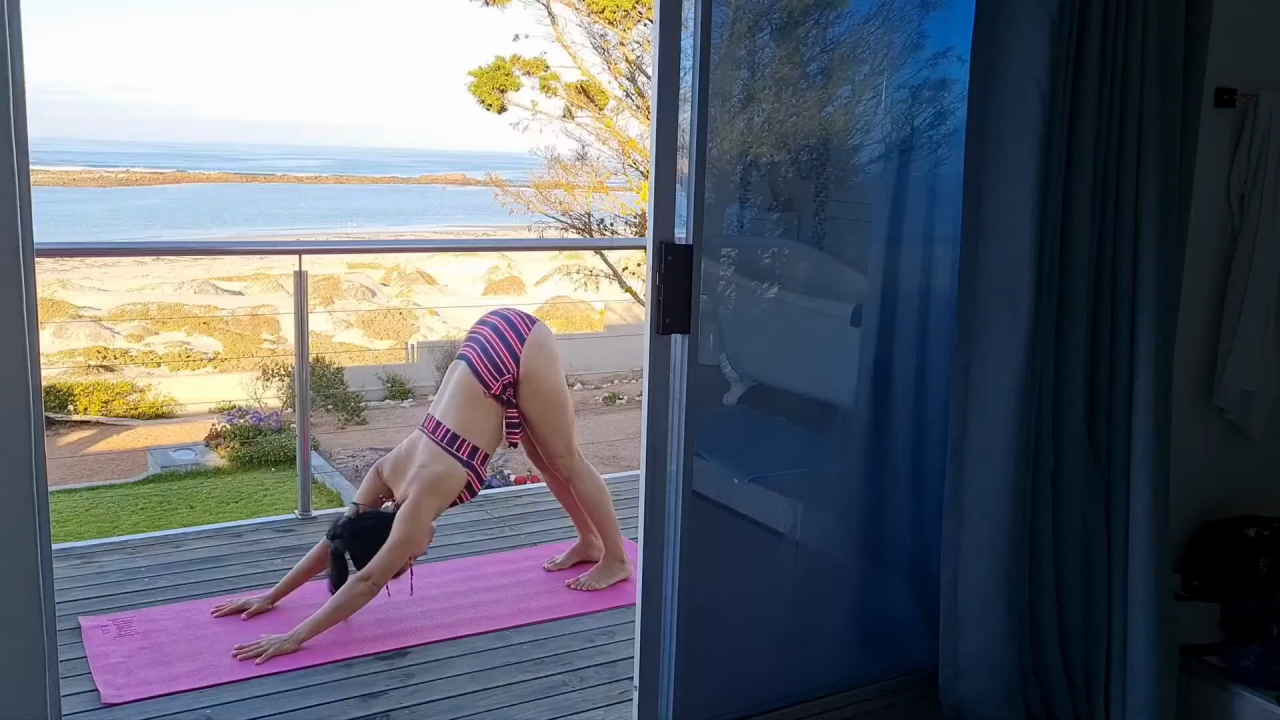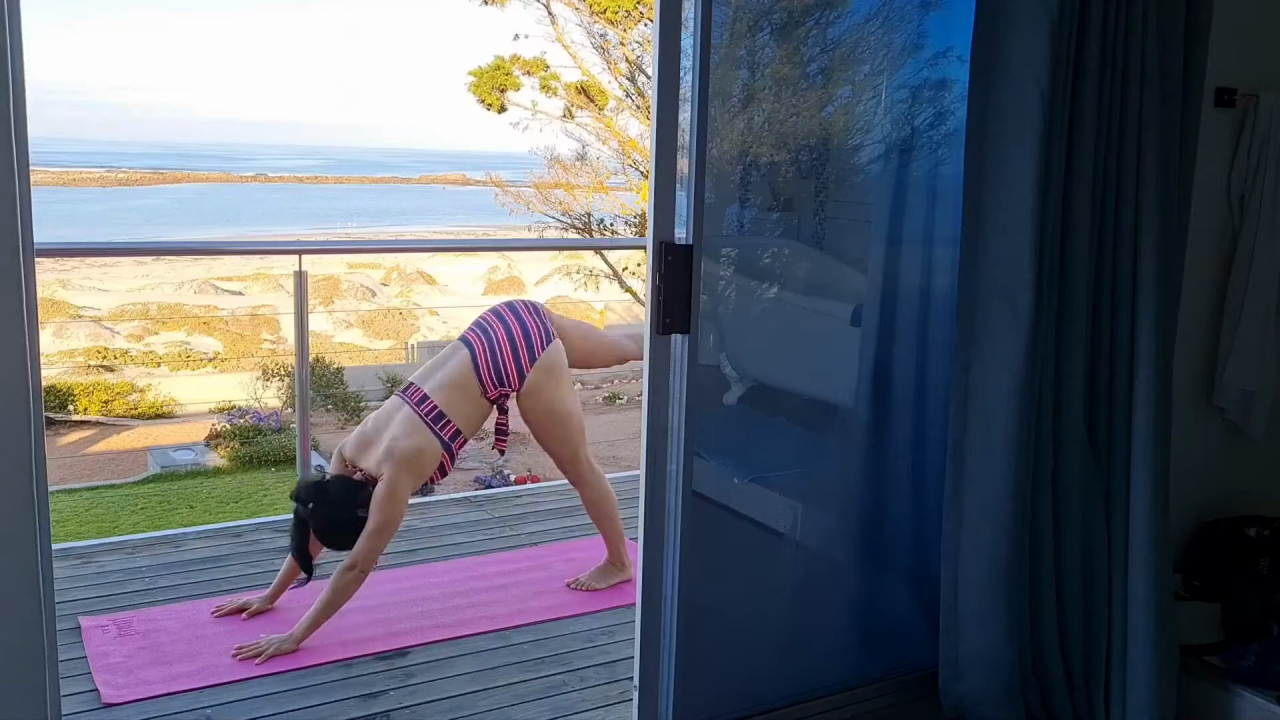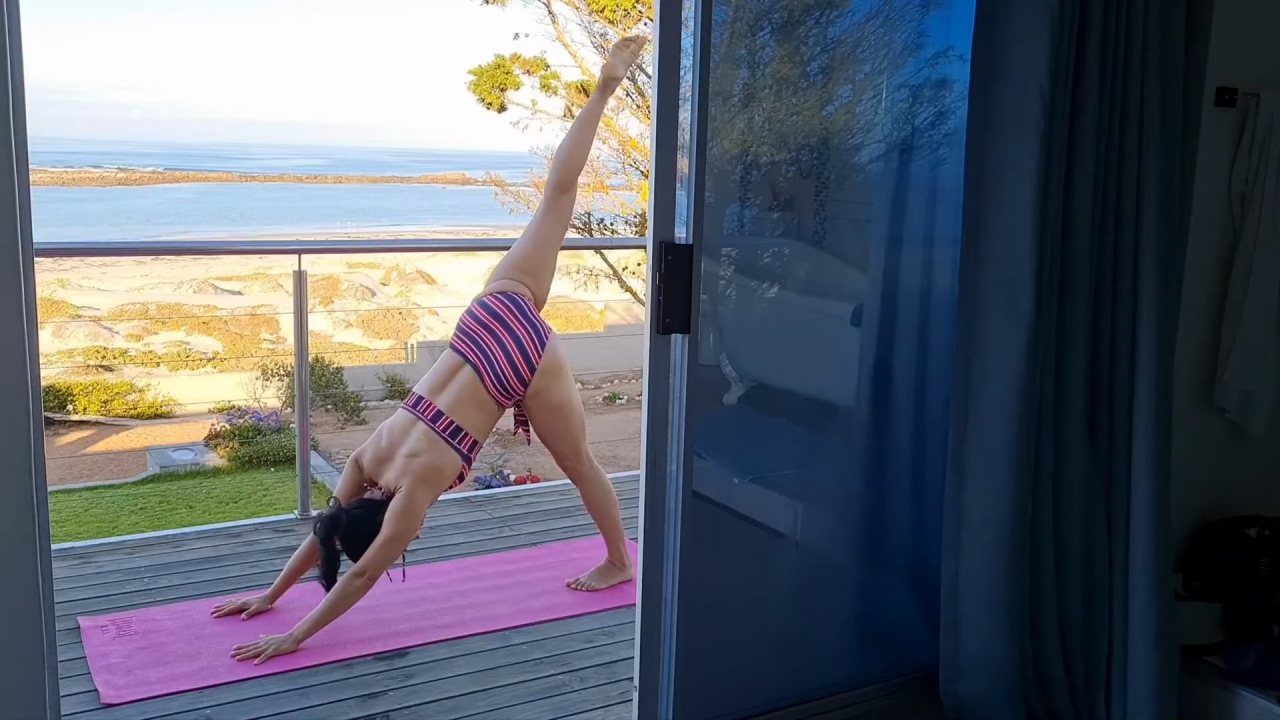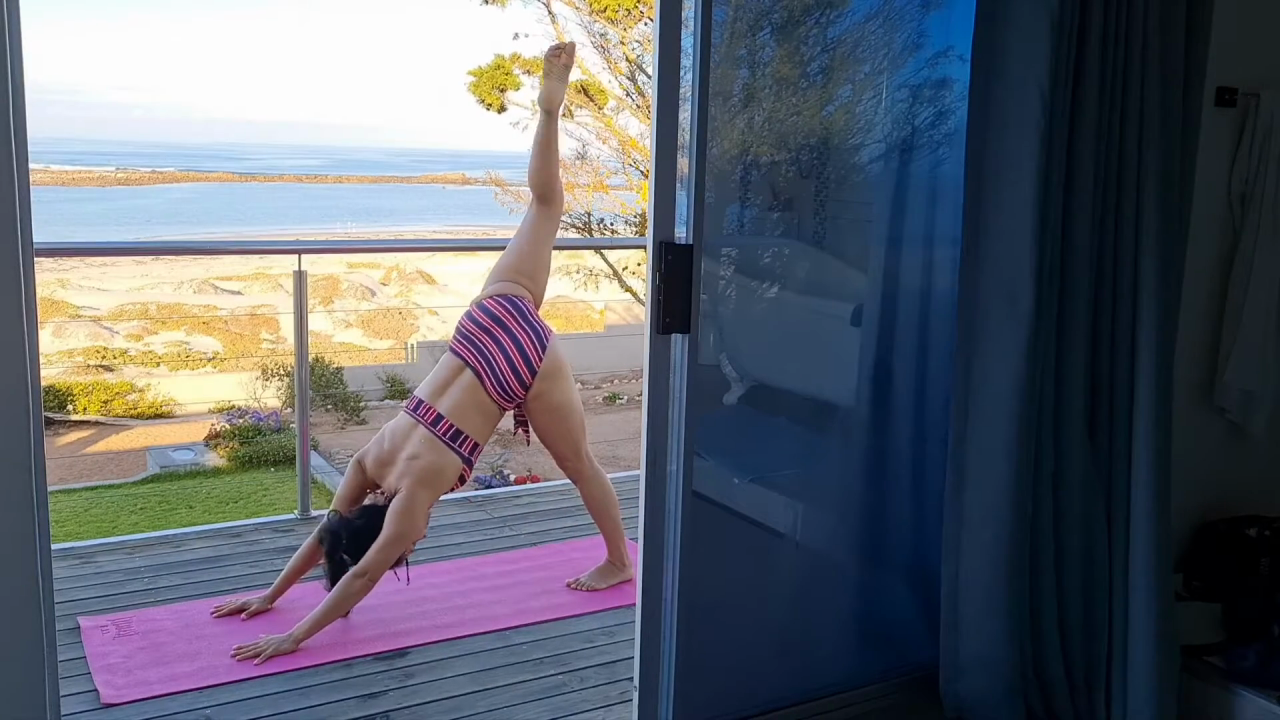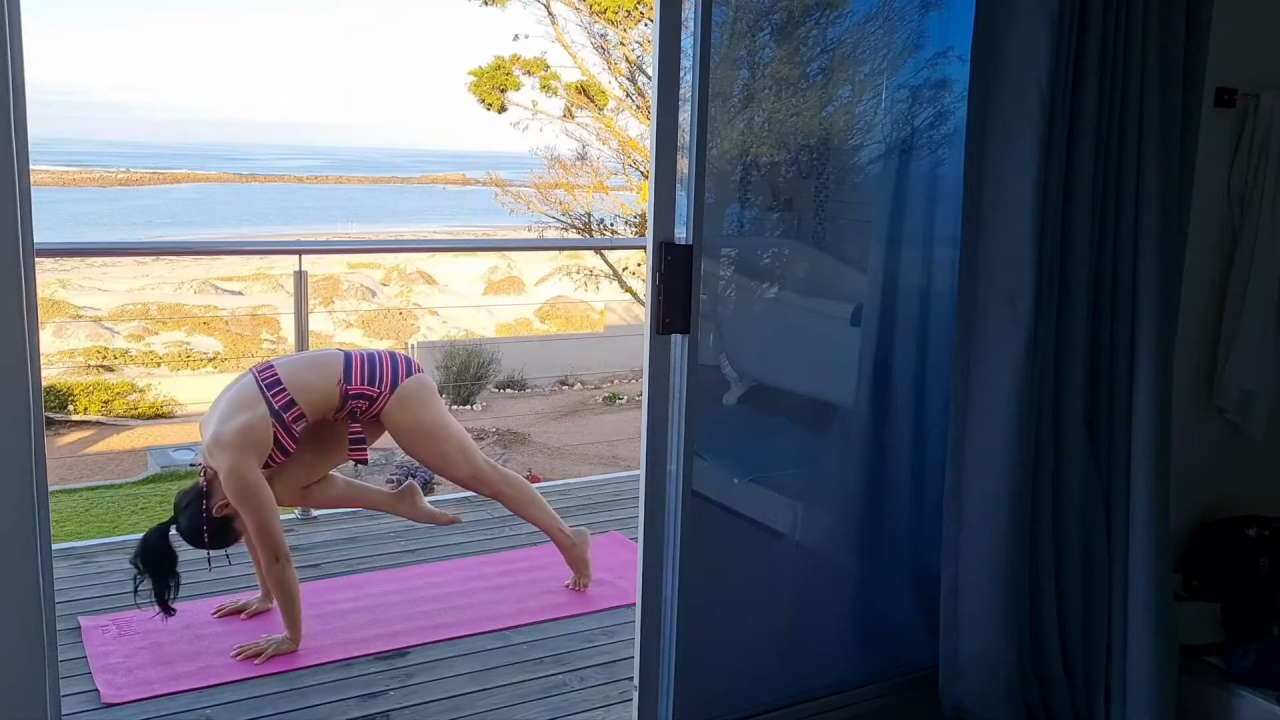
dt=0.7s
person 1, frame 1
left shoulder: (424, 491)
right shoulder: (389, 470)
left elbow: (368, 581)
right elbow: (337, 537)
left wrist: (296, 637)
right wrist: (271, 596)
left hip: (515, 345)
right hip: (495, 336)
left knee: (566, 462)
right knee: (545, 461)
left ankle: (616, 559)
right ankle: (589, 544)
person 1, frame 2
left shoulder: (395, 471)
right shoulder: (353, 450)
left elbow: (355, 568)
right elbow: (317, 528)
left wrist: (293, 638)
right wrist: (268, 595)
left hip: (518, 351)
right hip: (507, 329)
left knee: (575, 464)
right knee: (616, 350)
left ankle: (619, 561)
person 1, frame 3
left shoulder: (412, 486)
right shoulder: (370, 459)
left elbow: (362, 575)
right elbow: (324, 530)
left wrist: (292, 637)
right wrist: (268, 596)
left hip: (519, 353)
right hip: (496, 316)
left knee: (577, 464)
right knee: (557, 194)
left ankle: (620, 563)
right ankle: (604, 89)
person 1, frame 4
left shoulder: (414, 485)
right shoulder: (373, 460)
left elbow: (364, 574)
right elbow: (328, 531)
left wrist: (294, 637)
right wrist: (269, 597)
left hip: (520, 353)
right hip: (494, 322)
left knee: (578, 465)
right knee: (546, 203)
left ankle: (618, 563)
right ankle: (551, 105)
person 1, frame 5
left shoulder: (231, 462)
right shoulder: (215, 441)
left elbow: (275, 552)
right elbow: (257, 520)
left wrist: (292, 637)
right wrist: (265, 594)
left hip: (380, 383)
right hip: (363, 389)
left knee: (478, 474)
right knee: (282, 485)
left ankle: (570, 540)
right ankle: (401, 502)
